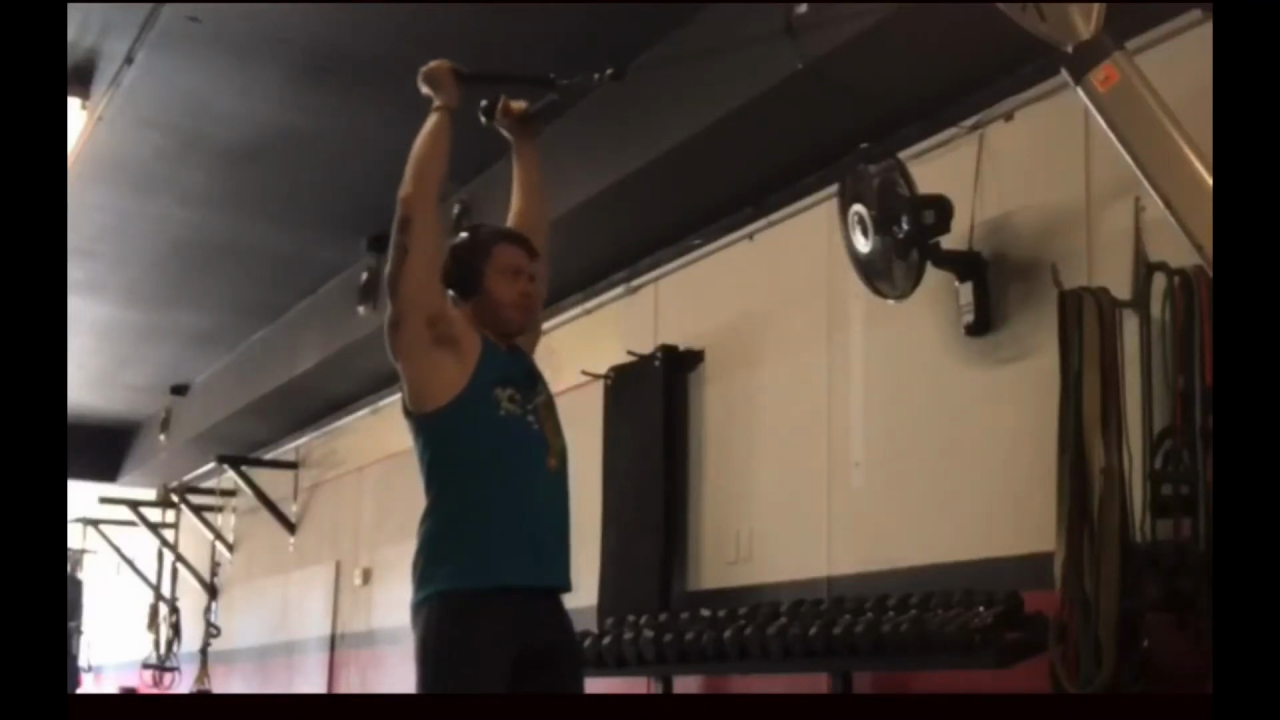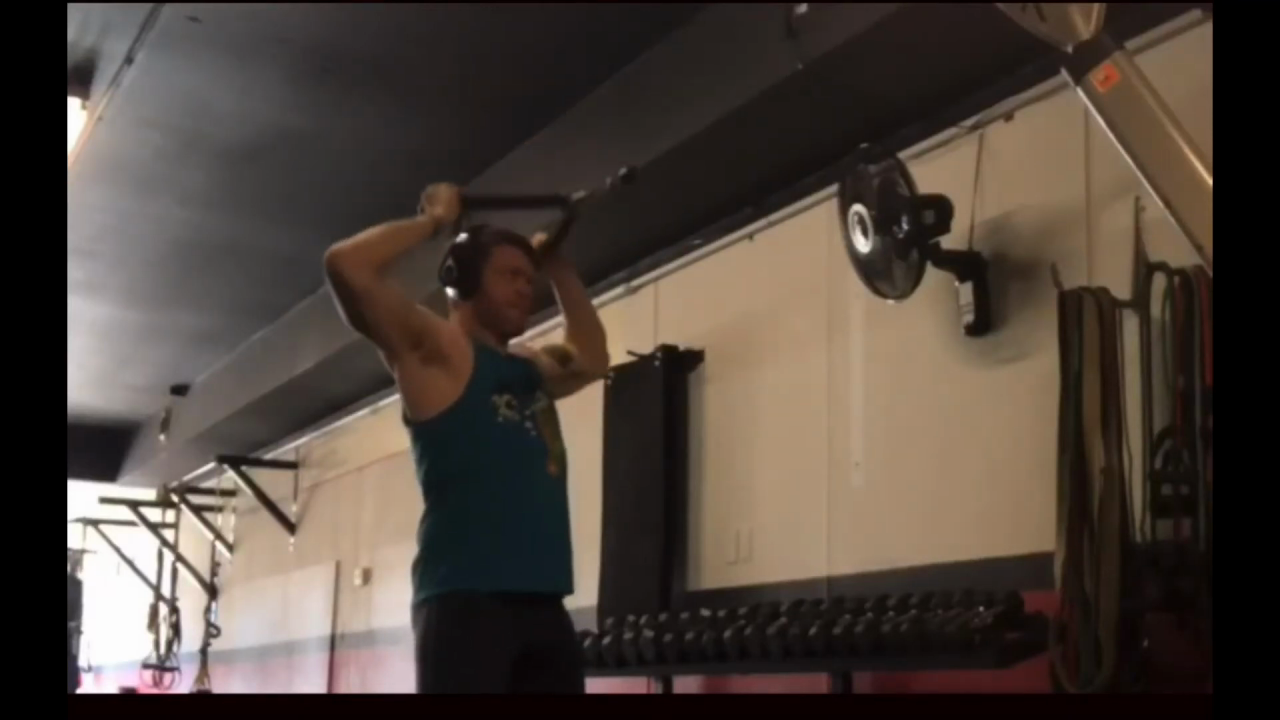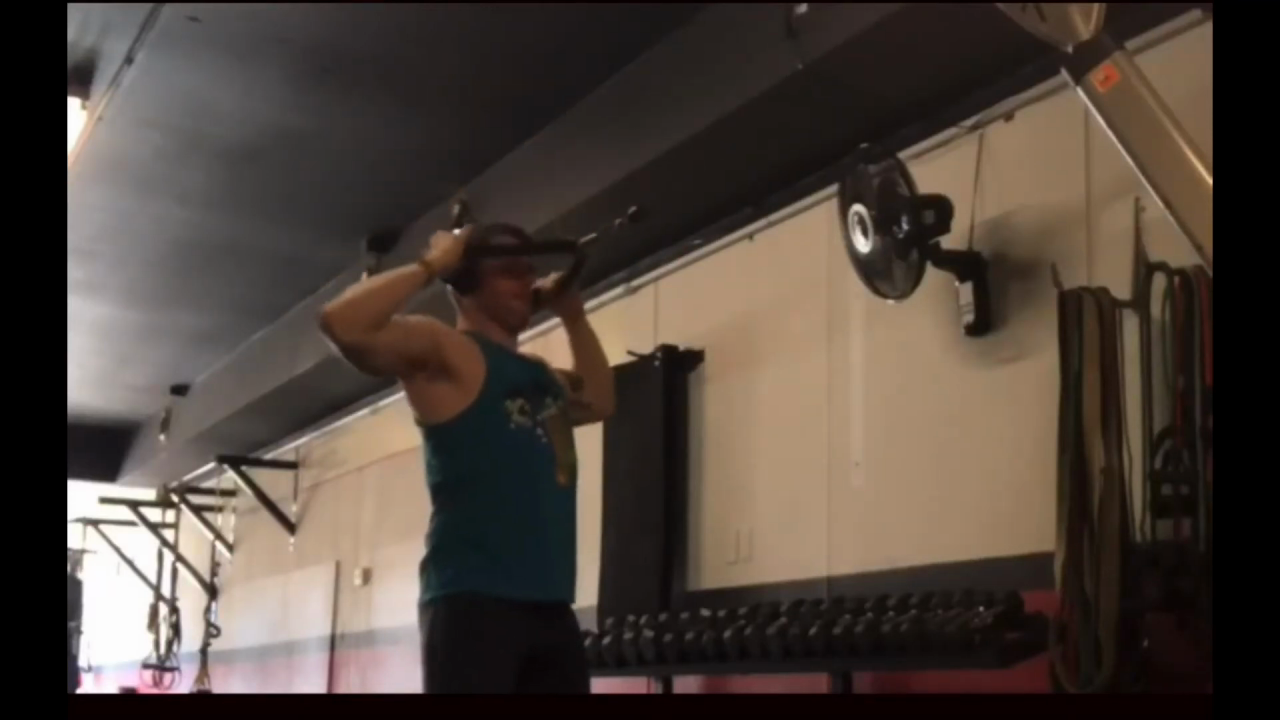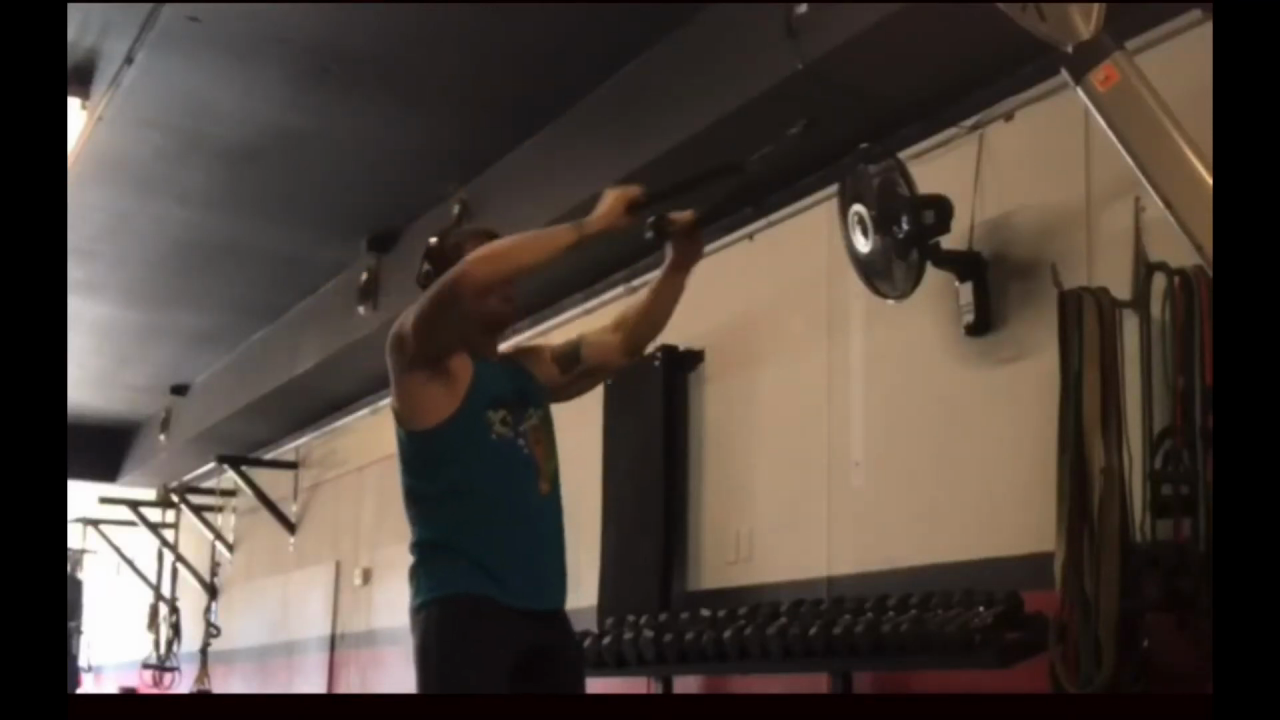
dt=0.5s
person 1, frame 1
left shoulder: (517, 353)
right shoulder: (436, 341)
left elbow: (531, 237)
right elbow: (415, 209)
left wrist: (523, 142)
right wrist: (443, 109)
left hip: (540, 602)
right hip: (465, 600)
person 1, frame 2
left shoulder: (532, 368)
right shoulder: (433, 347)
left elbow: (594, 357)
right elbow: (345, 267)
left wrist: (558, 268)
right wrist: (434, 220)
left hip: (542, 605)
right hip: (466, 602)
person 1, frame 3
left shoulder: (542, 375)
right shoulder: (443, 349)
left elbow: (600, 400)
right elbow: (342, 323)
left wrist: (572, 312)
right wrist: (432, 265)
left hip: (549, 607)
right hip: (474, 602)
person 1, frame 4
left shoulder: (531, 370)
right shoulder: (424, 357)
left elbow: (627, 337)
right elbow: (467, 280)
left wrist: (679, 261)
right wrist: (590, 224)
left hip: (541, 611)
right hip: (460, 607)
